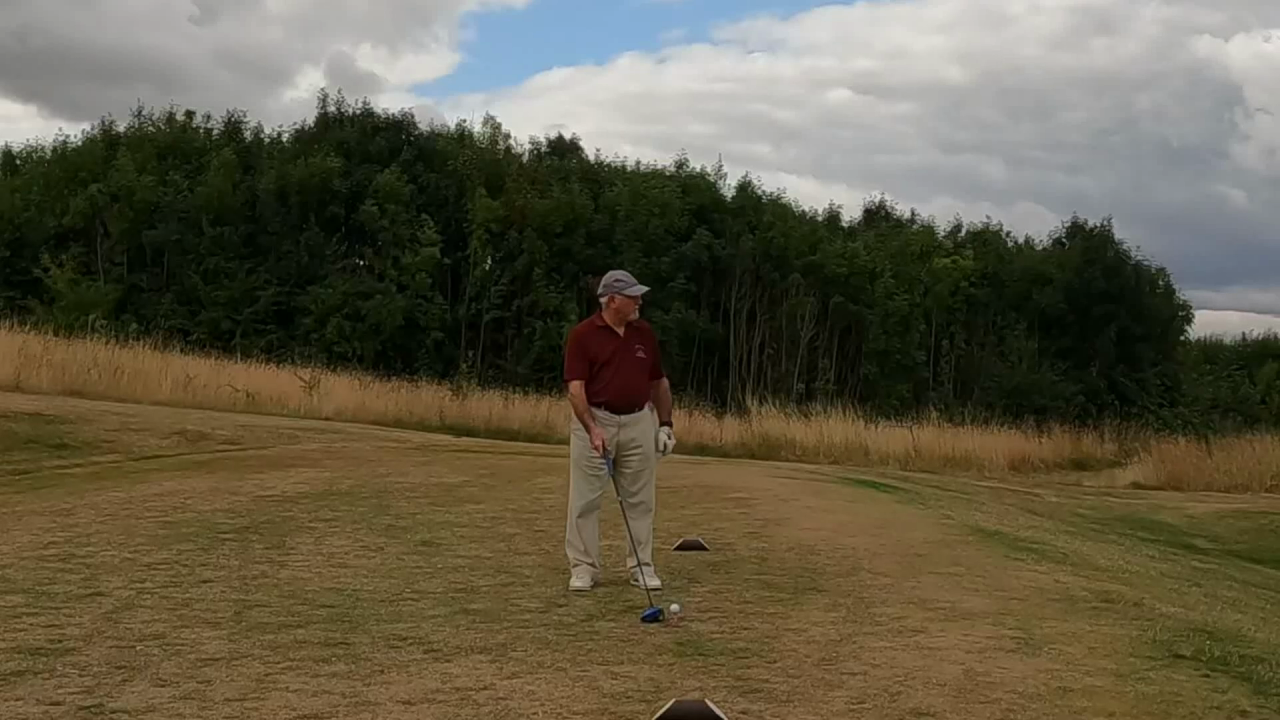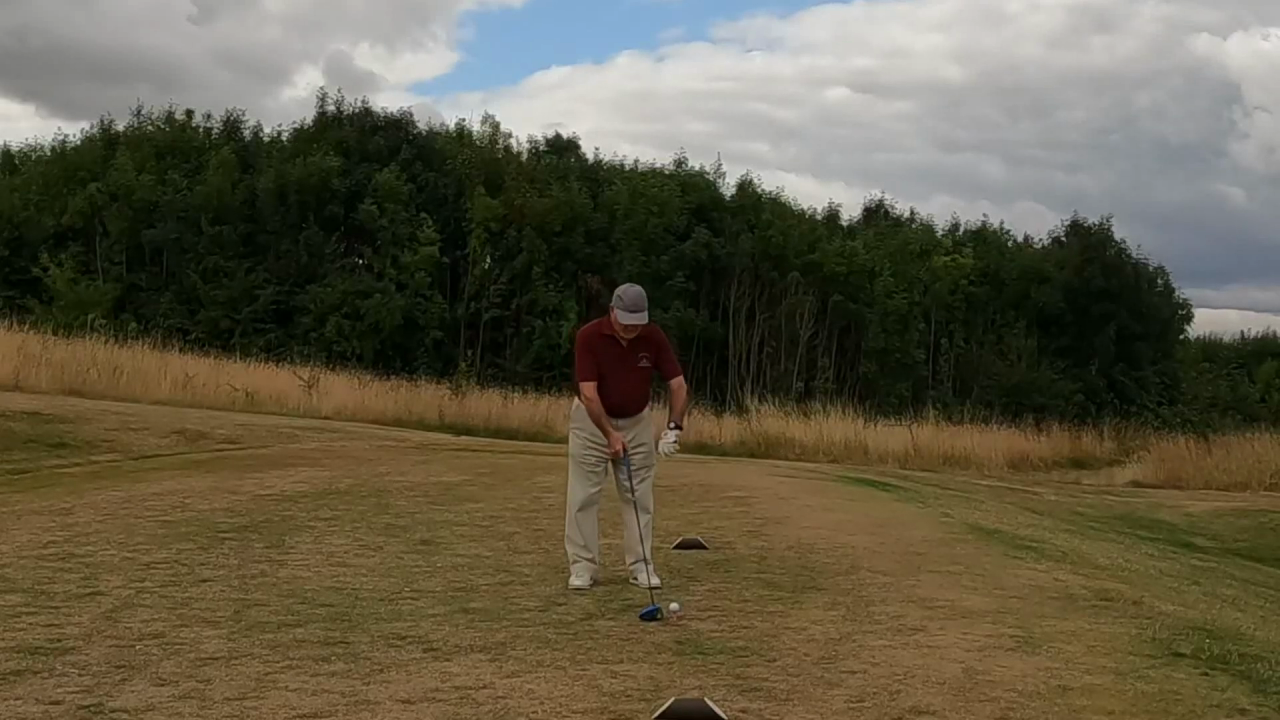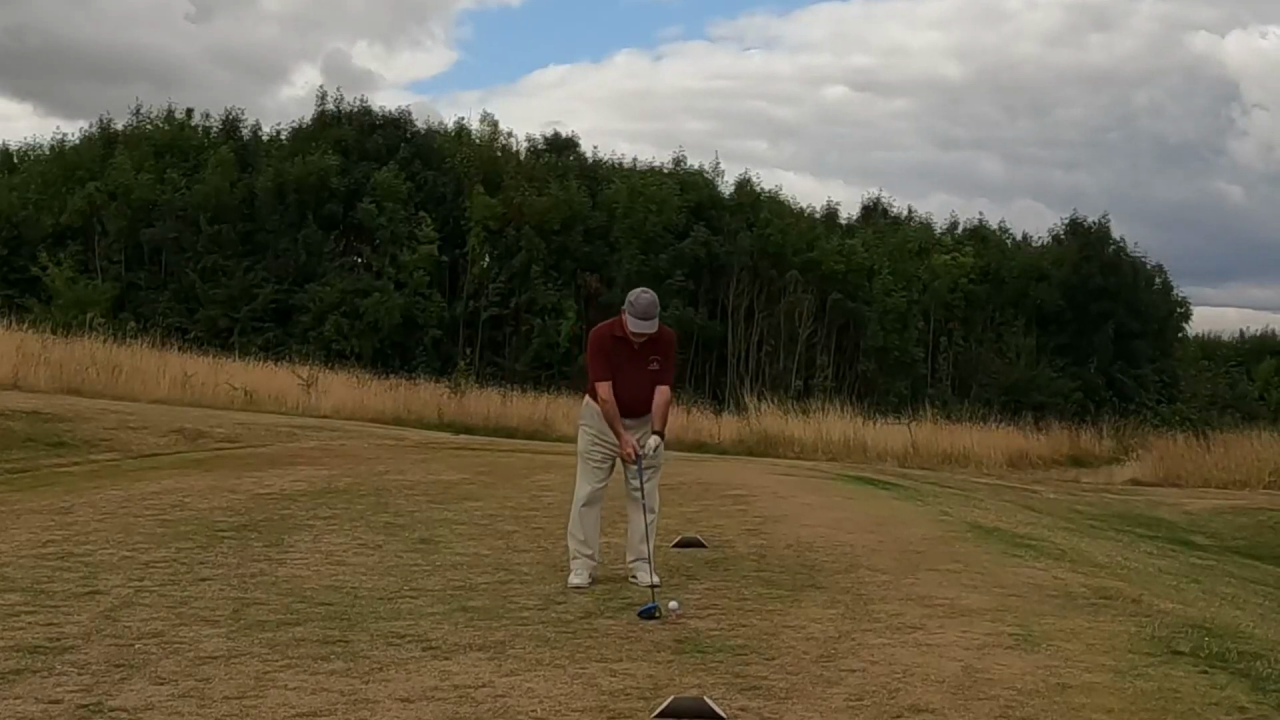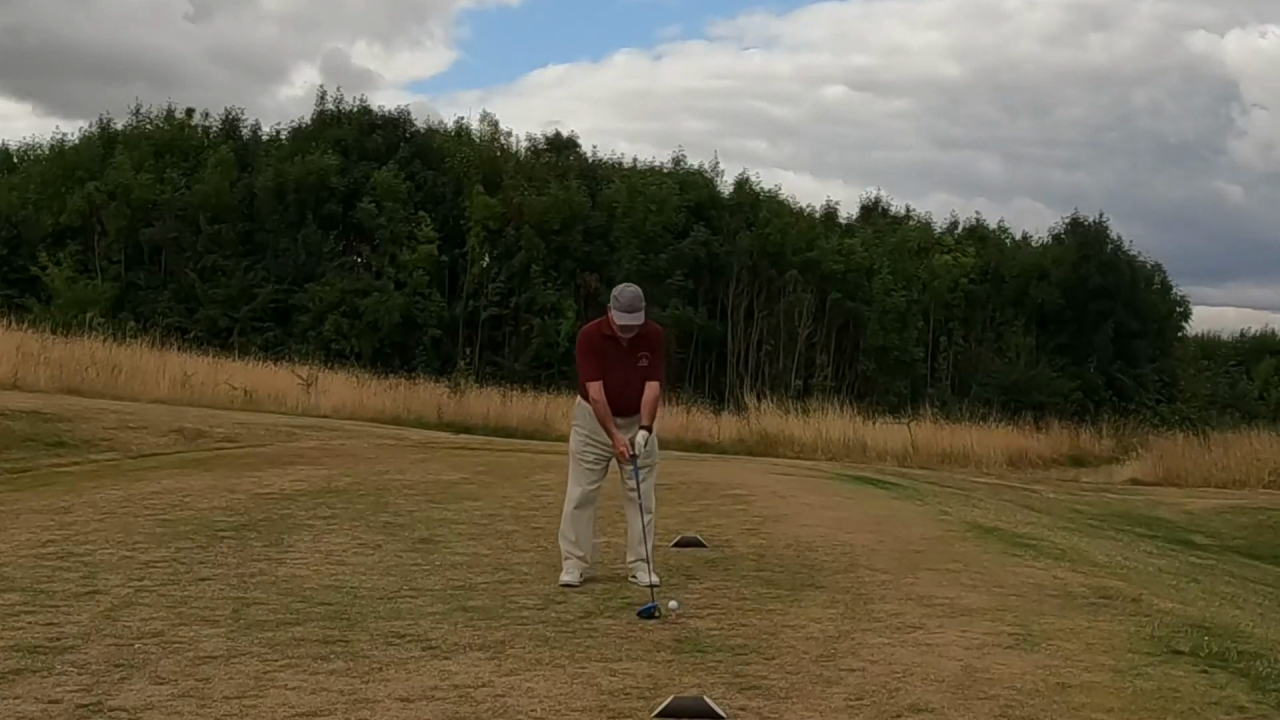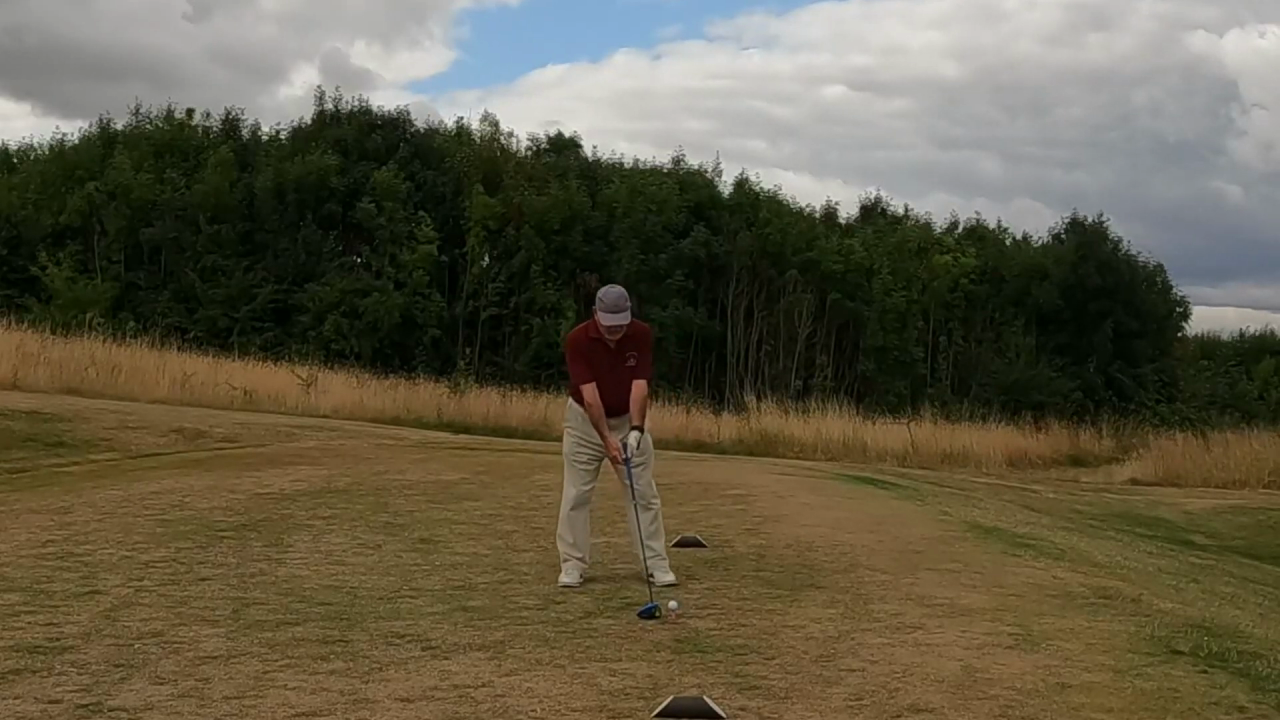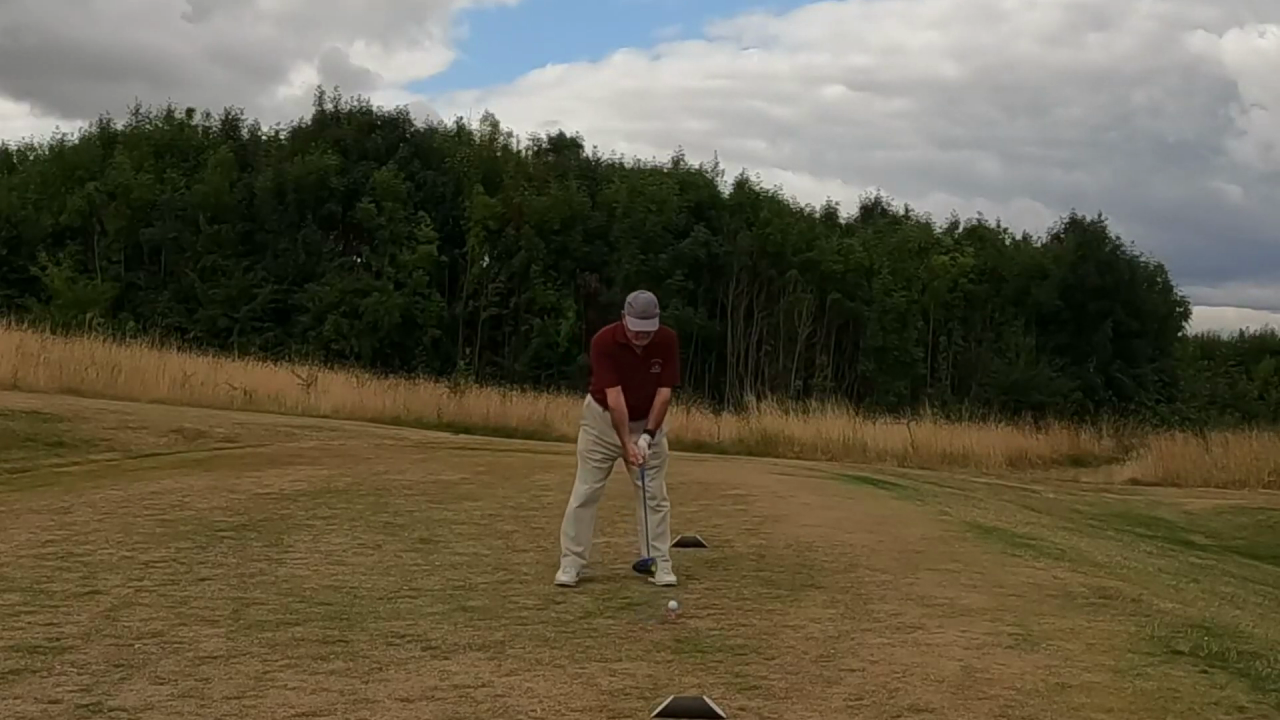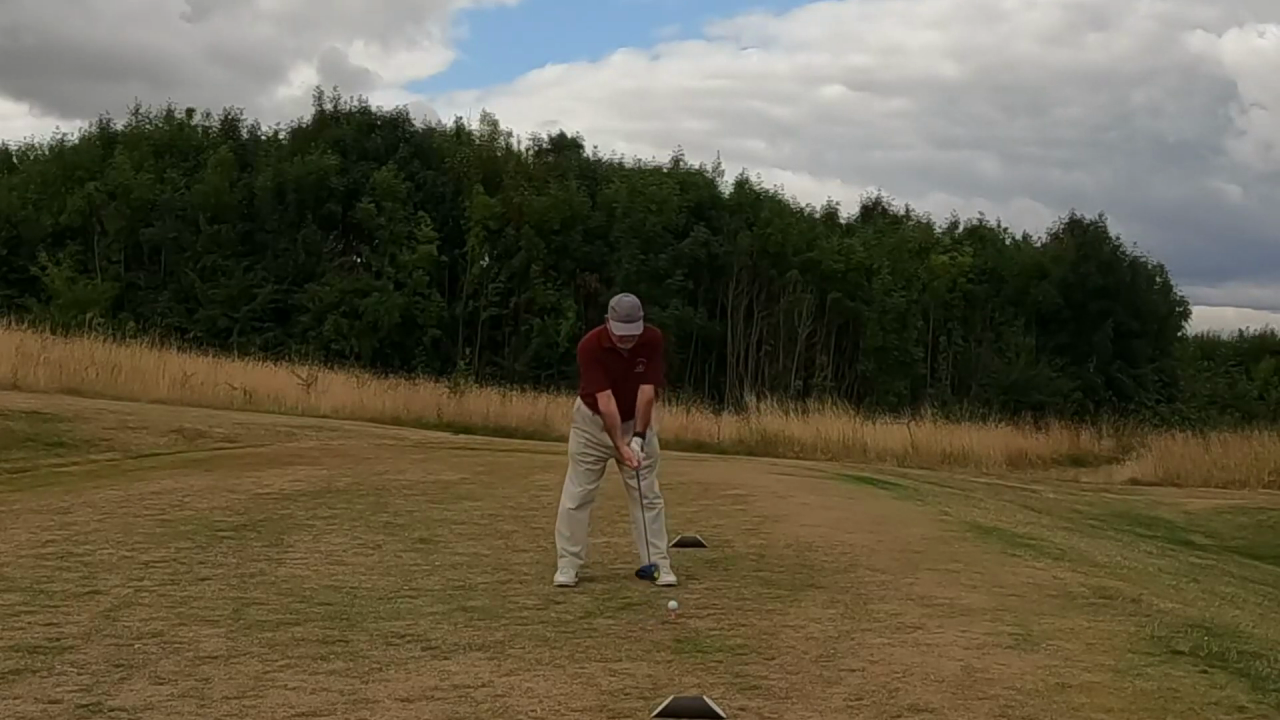
dt=0.4s
person 1, frame 1
left shoulder: (645, 333)
right shoulder: (582, 335)
left elbow: (660, 382)
right elbow: (575, 388)
left wrist: (665, 424)
right wrist: (592, 429)
left hip: (638, 423)
right hip: (594, 421)
left knee: (639, 500)
right knee: (585, 500)
left ankle: (642, 567)
right ankle: (583, 568)
person 1, frame 2
left shoulder: (655, 337)
right shoulder: (589, 335)
left elbow: (677, 383)
right elbow: (588, 392)
left wrist: (674, 427)
right wrist: (610, 435)
left hip: (636, 422)
right hip: (592, 421)
left knee: (639, 496)
right knee: (583, 496)
left ankle: (640, 565)
right ankle: (583, 566)
person 1, frame 3
left shoulder: (666, 339)
right shoulder: (601, 336)
left elbow: (663, 390)
right elbow: (604, 393)
left wrist: (657, 434)
right wrist: (622, 437)
left hip: (644, 422)
right hip: (600, 419)
left knee: (644, 496)
right knee: (588, 492)
left ankle: (640, 564)
right ankle: (582, 565)
person 1, frame 4
left shoulder: (654, 335)
right shoulder: (589, 336)
left elbow: (652, 387)
right elbow: (595, 392)
left wrist: (644, 430)
right wrist: (613, 436)
left hip: (637, 421)
right hip: (592, 420)
left knee: (641, 495)
right knee: (581, 493)
left ankle: (640, 564)
right ankle: (574, 563)
person 1, frame 5
left shoulder: (642, 335)
right shoulder: (578, 339)
left elbow: (639, 386)
right elbow: (589, 394)
left wrist: (635, 430)
right wrist: (606, 438)
left hip: (629, 419)
right hip: (585, 420)
left knee: (644, 493)
right knee: (576, 494)
left ankle: (656, 563)
right ankle: (573, 565)
person 1, frame 6
left shoulder: (668, 341)
right shoulder: (603, 341)
left elbow: (664, 392)
right elbow: (614, 397)
left wrist: (648, 435)
right wrist: (625, 443)
left hip: (647, 422)
right hip: (602, 418)
left knee: (654, 495)
right knee: (586, 492)
left ankle: (659, 563)
right ankle: (570, 563)
person 1, frame 7
left shoulder: (653, 339)
right shoulder: (590, 346)
left elbow: (647, 392)
right elbow: (605, 401)
left wrist: (638, 438)
right wrist: (620, 446)
left hip: (636, 422)
right hip: (592, 420)
left knee: (648, 494)
right knee: (577, 494)
left ankle: (658, 563)
right ankle: (568, 564)
